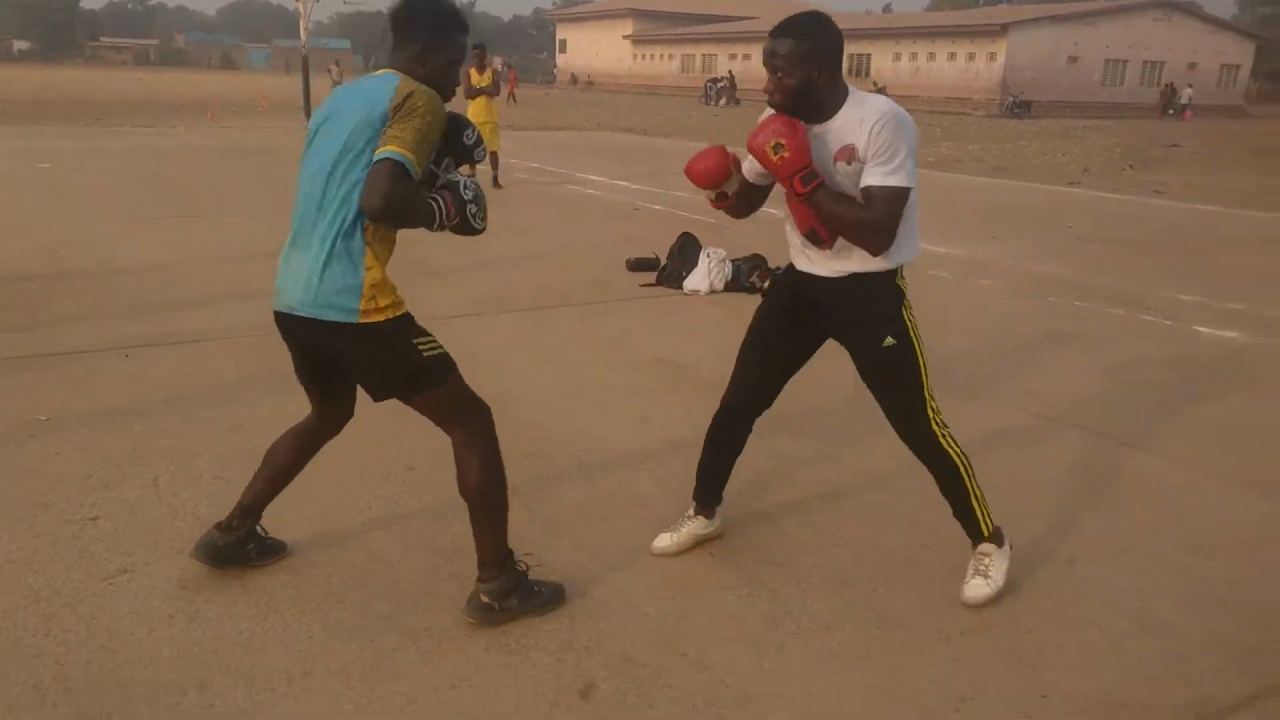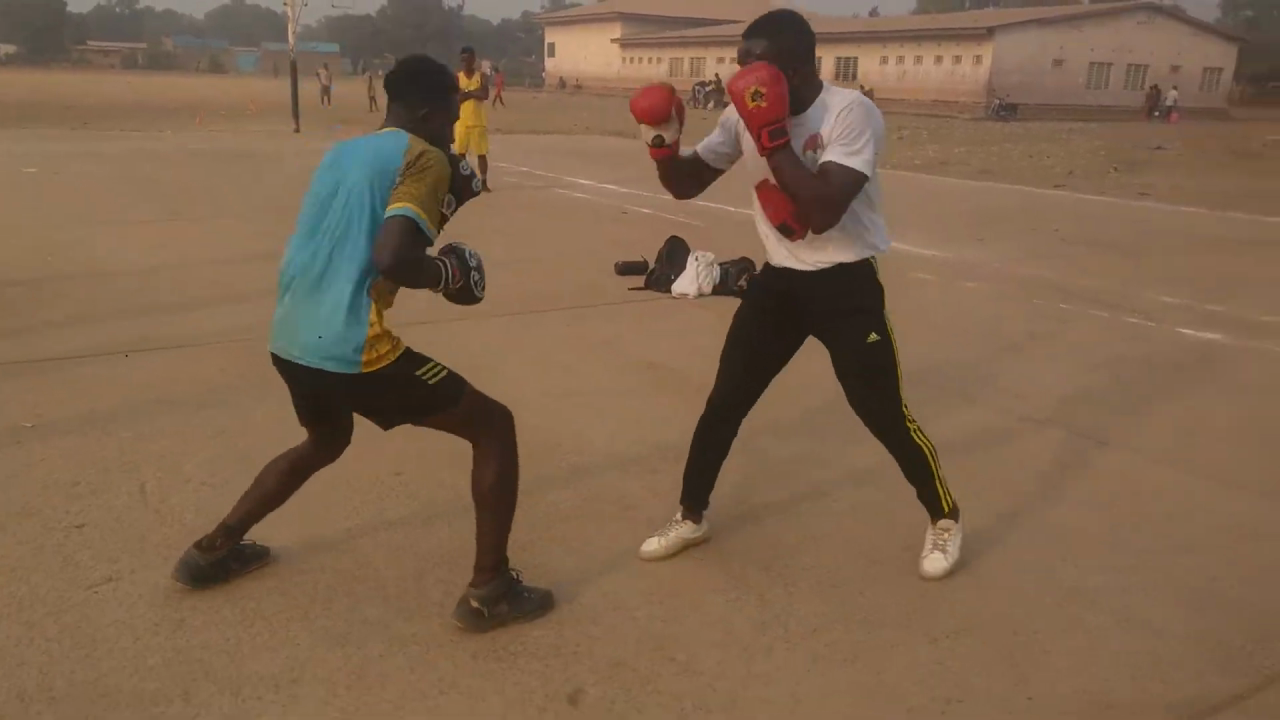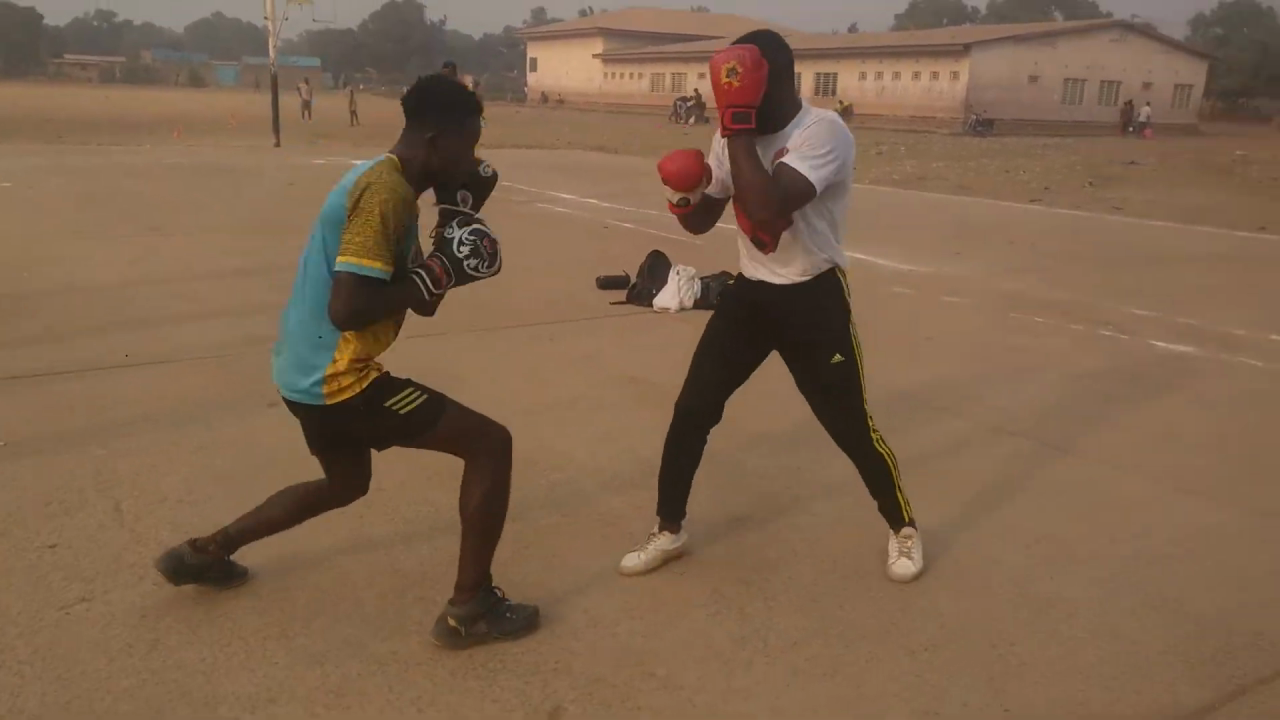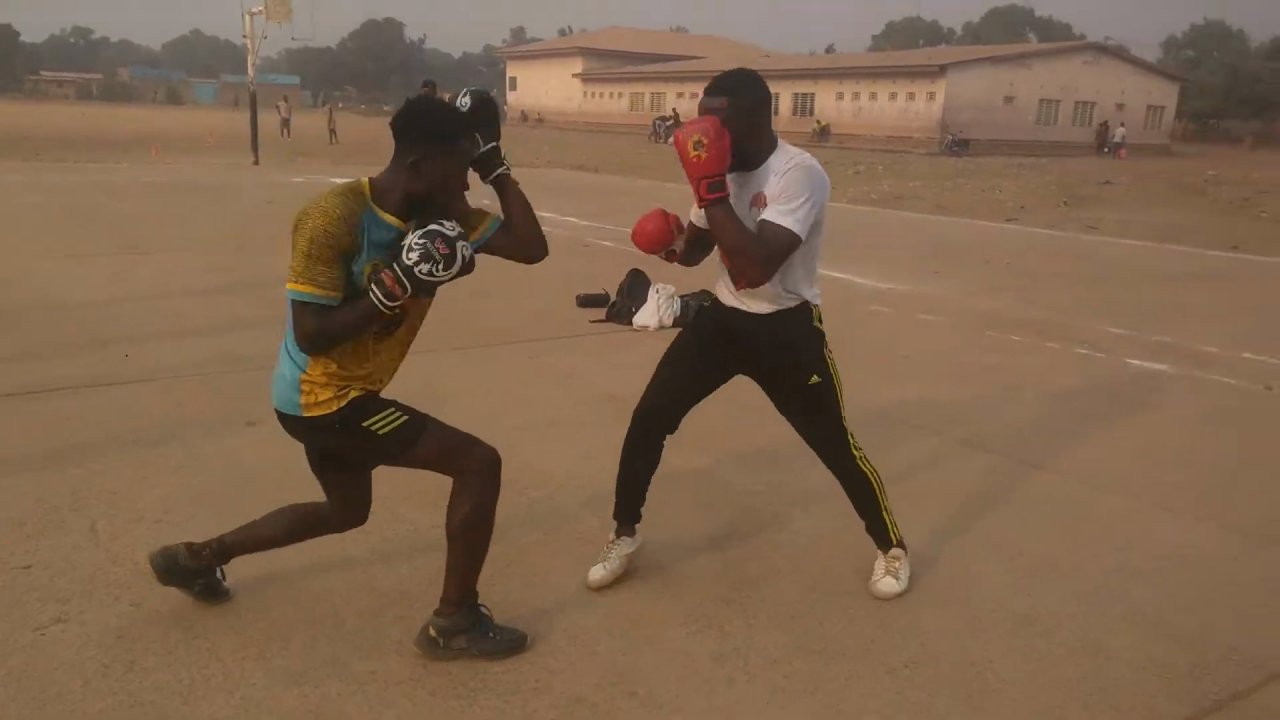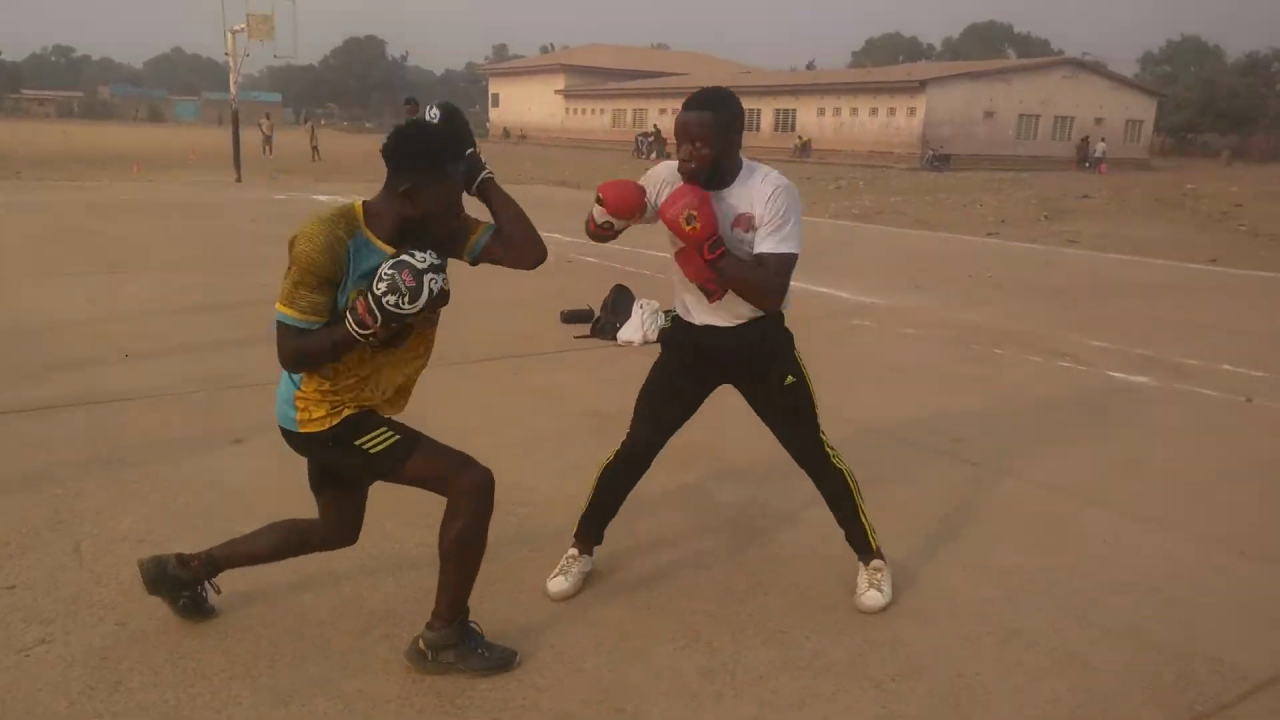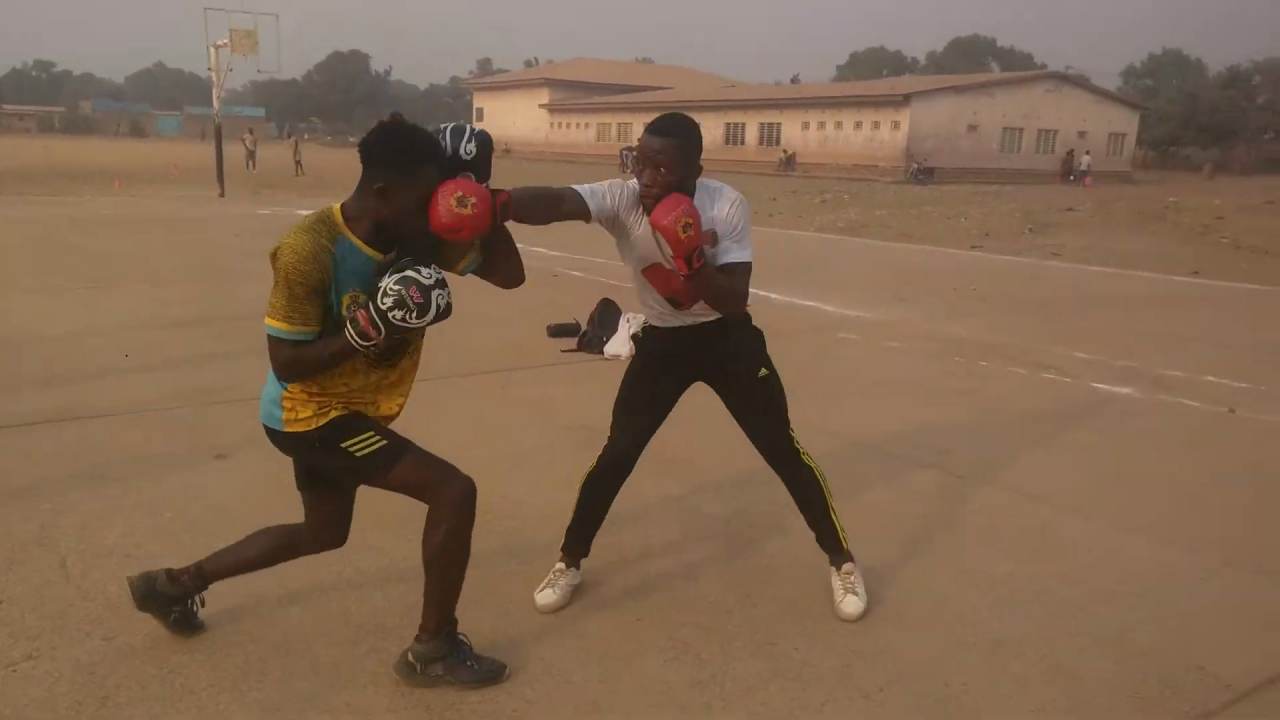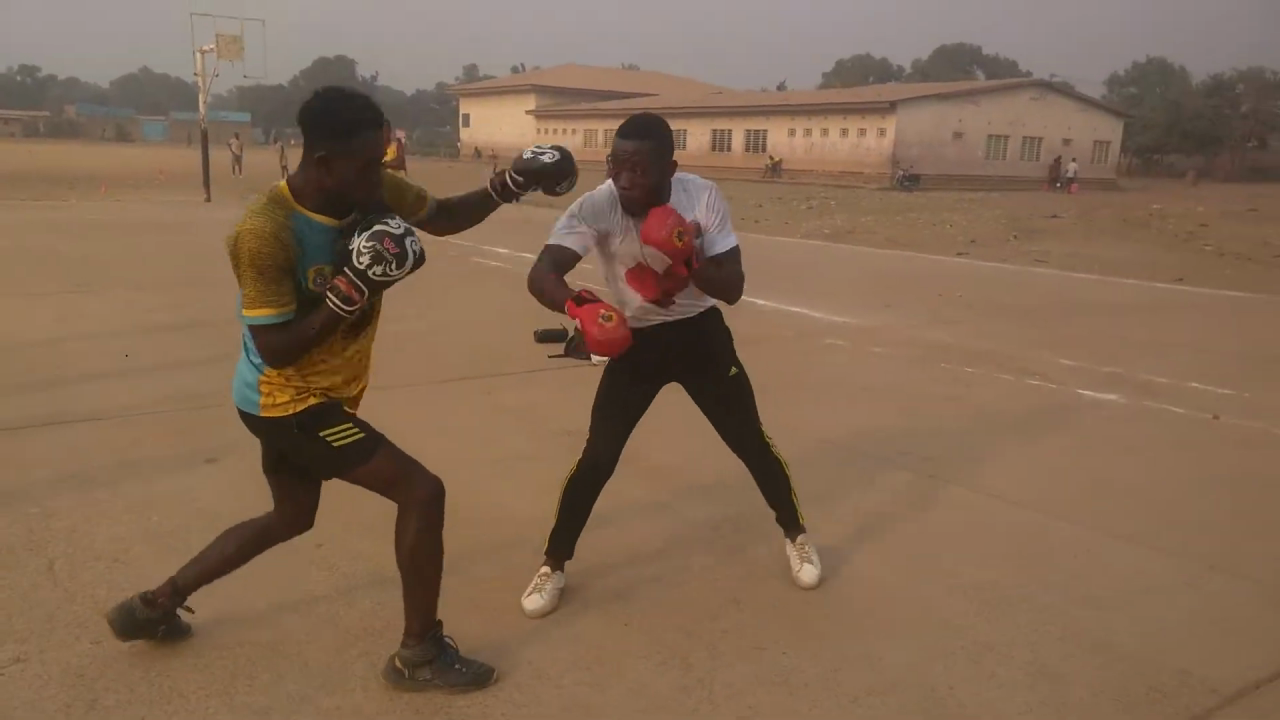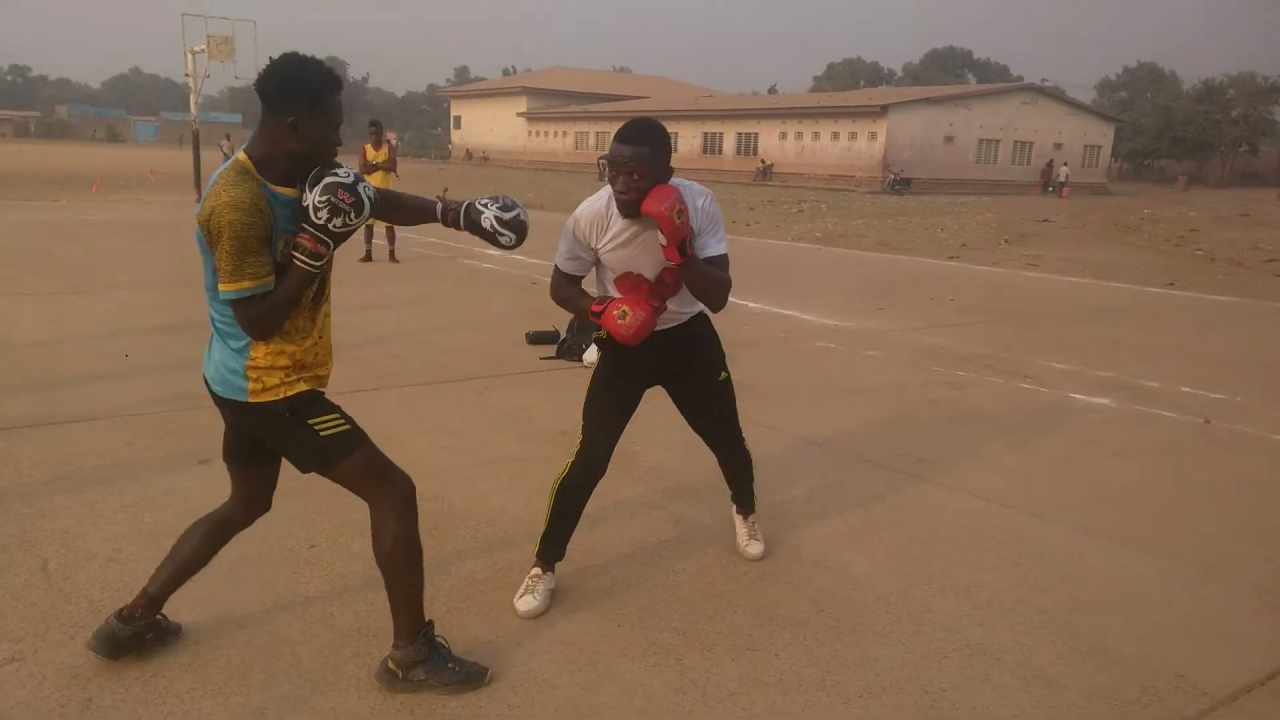
dt=0.1s
person 1, frame 1
left shoulder: (341, 97)
right shoulder: (418, 101)
right elbow: (377, 202)
left wrist: (431, 172)
right wrist: (444, 205)
left hip: (295, 302)
right hip: (354, 308)
left knee: (329, 415)
right knee: (471, 422)
left ankle: (232, 531)
right ankle: (496, 583)
person 1, frame 2
left shoulder: (344, 152)
right shoulder: (425, 159)
right elbow: (393, 259)
left wrist: (440, 204)
right wrist: (447, 273)
left hip: (291, 343)
right hip: (352, 352)
left knee: (326, 444)
right knee: (494, 426)
left ankle: (214, 548)
right ankle: (489, 589)
person 1, frame 3
left shoulder: (380, 186)
right shoulder: (387, 193)
left elbow: (415, 285)
right elbow: (347, 307)
left wrist: (462, 213)
right wrist: (438, 272)
left hip: (312, 378)
right hip: (335, 382)
left knee: (344, 484)
right knee: (490, 443)
left ankle: (202, 554)
right ankle: (470, 606)
person 1, frame 4
left shoulder: (434, 217)
right shoulder: (330, 216)
left elbow: (532, 247)
right elbow: (310, 335)
left wrist: (494, 163)
right wrist: (397, 284)
left hip: (328, 395)
right hip: (321, 398)
left knee: (347, 510)
right knee: (478, 462)
left ankle: (195, 557)
right ankle: (454, 619)
person 1, frame 5
left shoulder: (446, 231)
right shoulder: (325, 241)
left elbow: (531, 253)
right elbow: (294, 352)
left wrist: (477, 170)
right wrist: (373, 314)
left hip: (352, 411)
right hip: (320, 414)
left knee: (336, 530)
right knee: (471, 482)
left ankle: (182, 569)
right ankle: (445, 634)
person 1, frame 6
left shoulder: (419, 231)
right shoulder: (308, 249)
left elbow: (508, 273)
right elbow: (287, 364)
right wrist: (373, 323)
left hip: (347, 413)
right hip: (307, 416)
left knee: (322, 532)
right knee: (454, 491)
left ankle: (173, 583)
right ankle: (433, 646)
person 1, frame 7
left shoulder: (360, 197)
right shoulder: (264, 229)
left elbow: (442, 216)
right elbow: (277, 347)
left wrist: (511, 182)
right wrist: (355, 286)
left hip: (301, 396)
right hip: (284, 400)
left knee: (289, 517)
right knee: (421, 491)
left ankle: (152, 607)
right ankle: (419, 652)
person 1, frame 8
left shoulder: (307, 171)
right shoulder: (236, 201)
left elbow: (380, 201)
right elbow: (259, 323)
left wrist: (461, 212)
right wrist: (317, 241)
left hip: (256, 383)
right hip: (267, 386)
left knee: (243, 505)
right knee: (392, 489)
left ankle: (133, 620)
right ankle: (411, 651)
person 2, frame 1
left shoulder: (884, 121)
right shoulder: (778, 124)
left elbow: (877, 236)
right elbow: (744, 202)
left wrist: (802, 174)
right wrist: (721, 186)
left hip: (871, 292)
right hip: (800, 286)
left knee: (918, 425)
right knee: (739, 403)
left ankle: (988, 545)
right ankle: (703, 515)
person 2, frame 2
left shoulder: (852, 112)
right shoulder: (744, 115)
left elbow: (822, 213)
right elbow: (685, 184)
left wrist: (771, 138)
right wrist: (662, 142)
left hip: (846, 287)
right hip: (777, 283)
left knee: (887, 417)
right knee: (724, 405)
left ankle: (945, 520)
right ankle: (690, 518)
person 2, frame 3
left shoulder: (824, 131)
right shoulder: (729, 135)
left elbow: (770, 209)
right elbow: (699, 222)
left wrist: (740, 118)
right wrist: (686, 196)
left hip: (814, 300)
right hip: (749, 294)
left knee: (852, 430)
right knee: (693, 410)
left ankle: (902, 527)
right ankle: (668, 530)
person 2, frame 4
left shoulder: (800, 173)
right shoulder: (712, 169)
left elbow: (757, 268)
left wrist: (711, 190)
right wrist: (673, 241)
left hip: (786, 327)
right hip: (722, 318)
left knee: (836, 446)
right knee: (649, 419)
left ankle: (890, 547)
right ankle: (624, 534)
person 2, frame 5
left shoulder: (773, 191)
right shoulder: (665, 179)
left elbow: (771, 297)
right elbow: (607, 222)
left wrist: (711, 247)
right wrist: (605, 217)
left hip: (758, 339)
right hip: (691, 337)
left knee: (812, 452)
right knee: (638, 447)
left ankle: (870, 559)
right ankle: (581, 548)
person 2, frame 6
left shoulder: (727, 205)
right shoulder: (619, 196)
left elbow: (734, 302)
right elbow: (551, 202)
left wrist: (690, 257)
left hip: (728, 338)
right hip: (662, 342)
left knee: (784, 451)
right knee: (618, 454)
left ankle: (842, 563)
right ankle: (568, 562)
person 2, frame 7
left shoulder: (699, 199)
right shoulder: (595, 206)
left elbow: (731, 288)
right elbow: (541, 275)
left wrist: (687, 256)
right wrist: (579, 305)
left hip: (702, 336)
right hip: (636, 341)
left knee: (751, 441)
right knee: (599, 454)
left ankle: (794, 533)
right ankle: (553, 565)
person 2, frame 8
left shoulder: (699, 203)
right shoulder: (590, 215)
left elbow: (718, 299)
right elbow: (562, 286)
left wrist: (681, 247)
right wrist: (602, 306)
left hip: (689, 339)
right hip: (624, 343)
left knee: (728, 439)
right knee: (590, 457)
left ankle: (745, 514)
right ankle: (543, 567)
